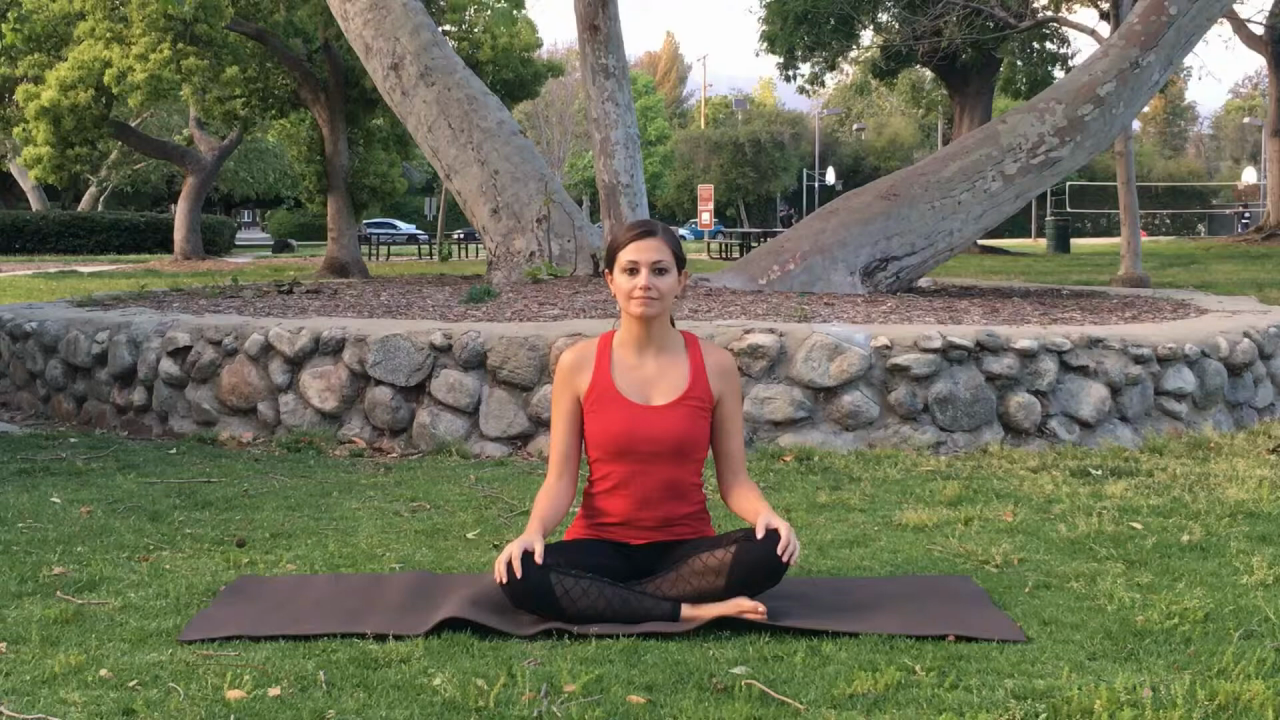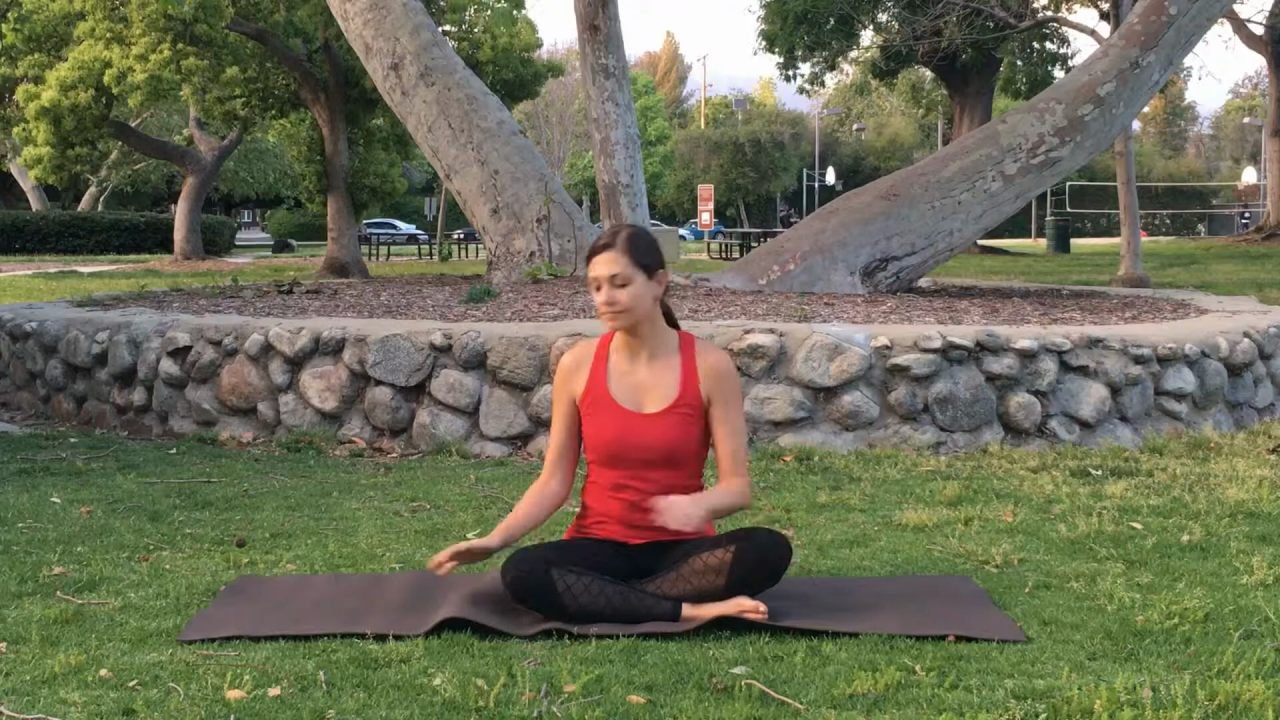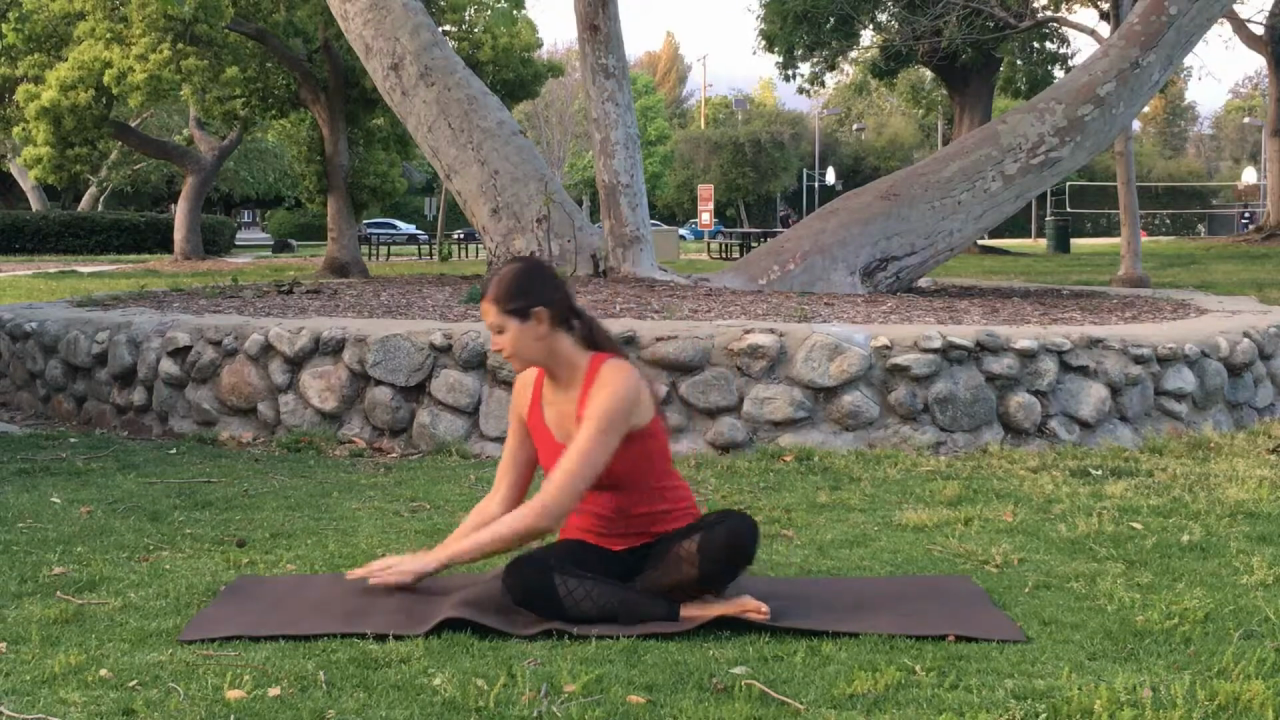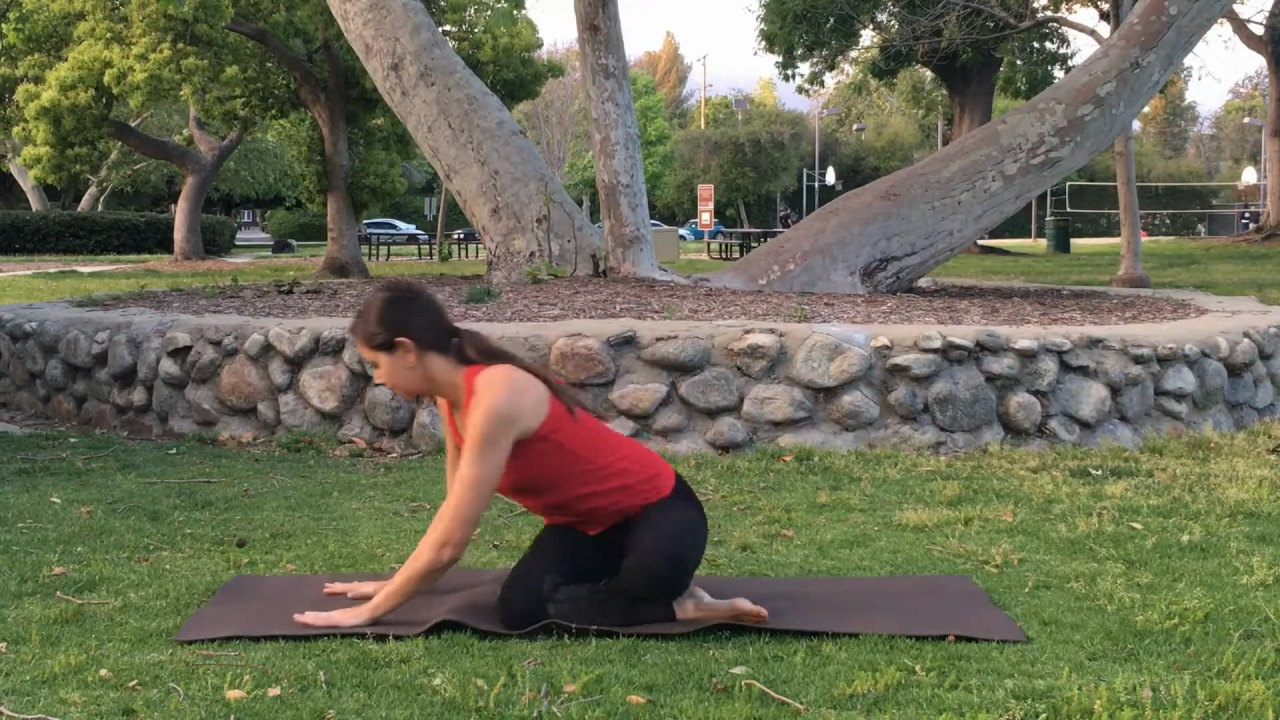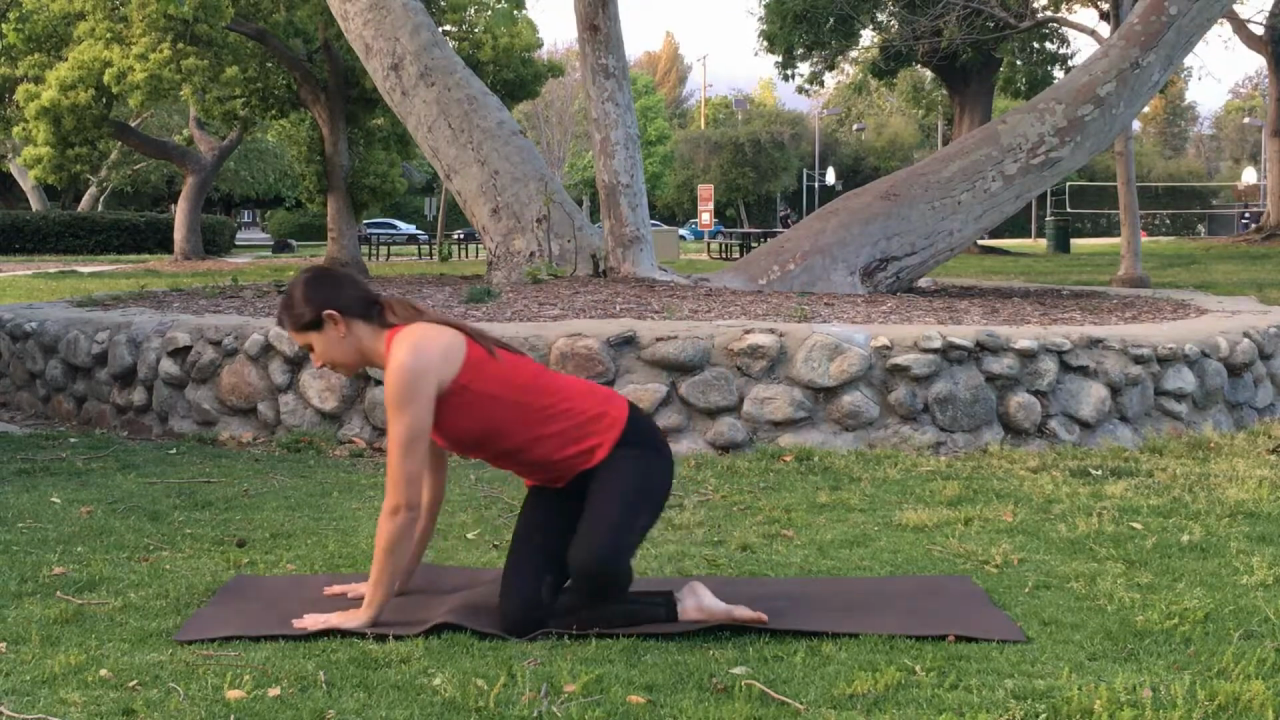
dt=0.4s
person 1, frame 1
left shoulder: (715, 365)
right shoulder: (578, 363)
left elbow: (734, 479)
right elbow: (560, 478)
left wrist: (766, 514)
right wrist: (533, 531)
left hip: (683, 546)
right hip: (602, 545)
left knee: (771, 550)
right knee: (521, 578)
left ankle: (601, 598)
right ankle: (689, 611)
person 1, frame 2
left shoulder: (710, 366)
right shoulder: (576, 365)
left elbow: (737, 484)
right elbow: (554, 480)
left wrist: (700, 504)
right wrist: (493, 540)
left hip: (680, 547)
right hip: (602, 546)
left knee: (769, 552)
right knee: (521, 573)
left ankle: (598, 598)
right ankle: (685, 611)
person 1, frame 3
left shoulder: (616, 386)
right shoulder: (528, 387)
left elbow: (546, 514)
right elbow: (503, 499)
left wrist: (434, 559)
right wrist: (428, 561)
left hip: (666, 542)
right hip: (596, 547)
left knee: (736, 534)
right knee: (523, 580)
left ankle: (606, 598)
right ankle: (684, 609)
person 1, frame 4
left shoulder: (496, 396)
right shoulder: (454, 396)
left elbow: (449, 542)
right elbow: (453, 516)
left wrist: (372, 610)
right wrist: (395, 584)
left hip: (654, 504)
right hip: (584, 520)
left knee: (656, 571)
right knee: (519, 608)
right ankle: (676, 608)
person 1, frame 5
left shoulder: (411, 357)
right shoulder: (413, 351)
left elbow: (402, 505)
right elbow: (428, 491)
left wrist: (368, 611)
right wrist: (393, 579)
left hip: (624, 445)
right hip: (563, 469)
left knee: (593, 569)
right knee: (519, 619)
left ankle: (610, 573)
right ankle: (680, 607)
